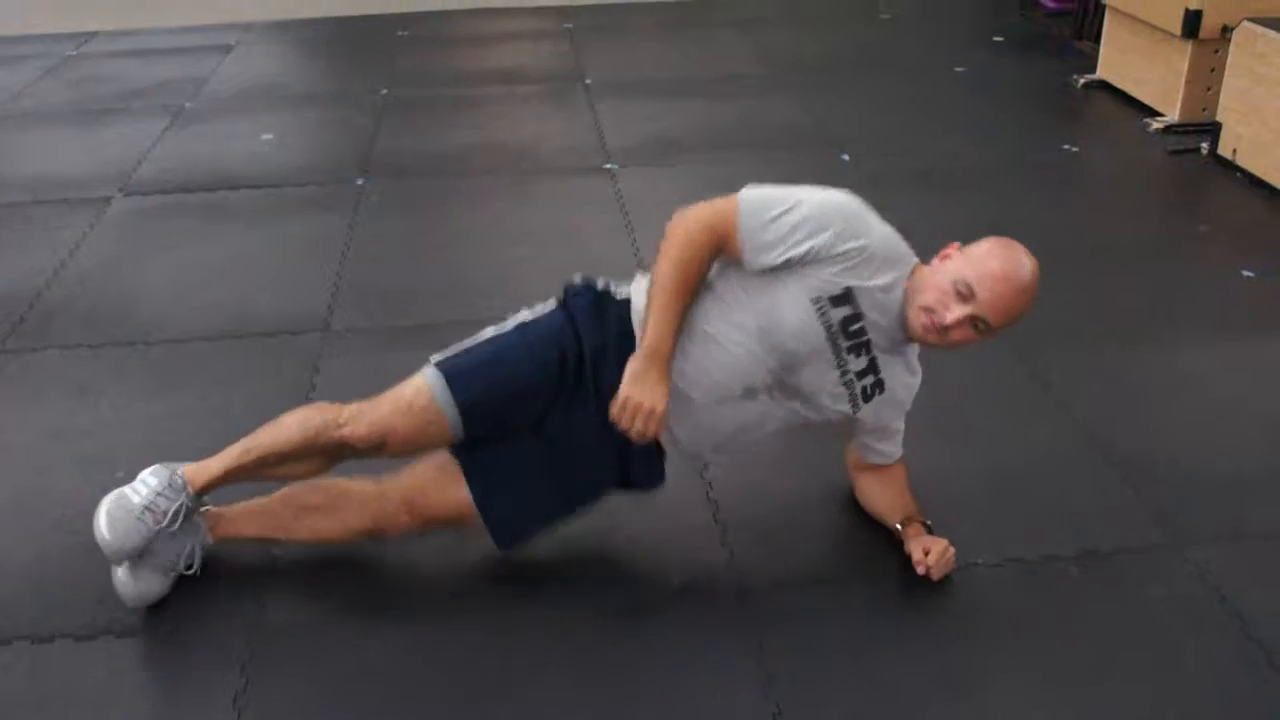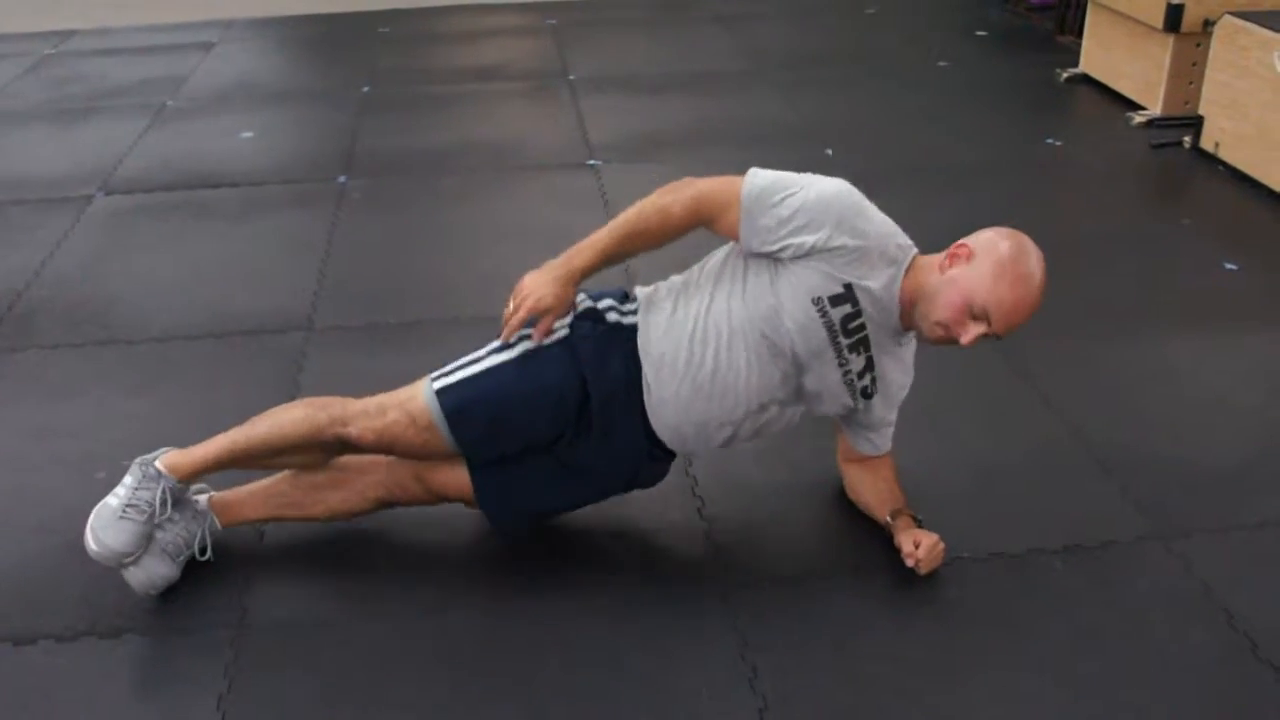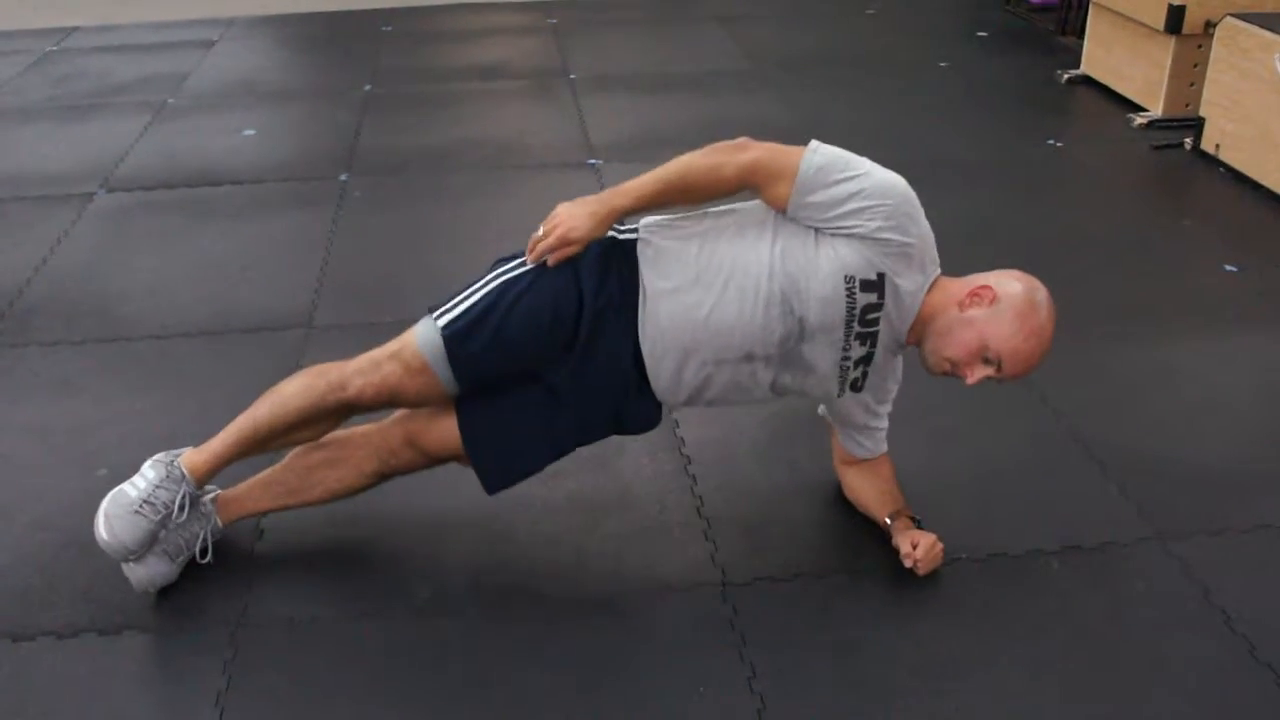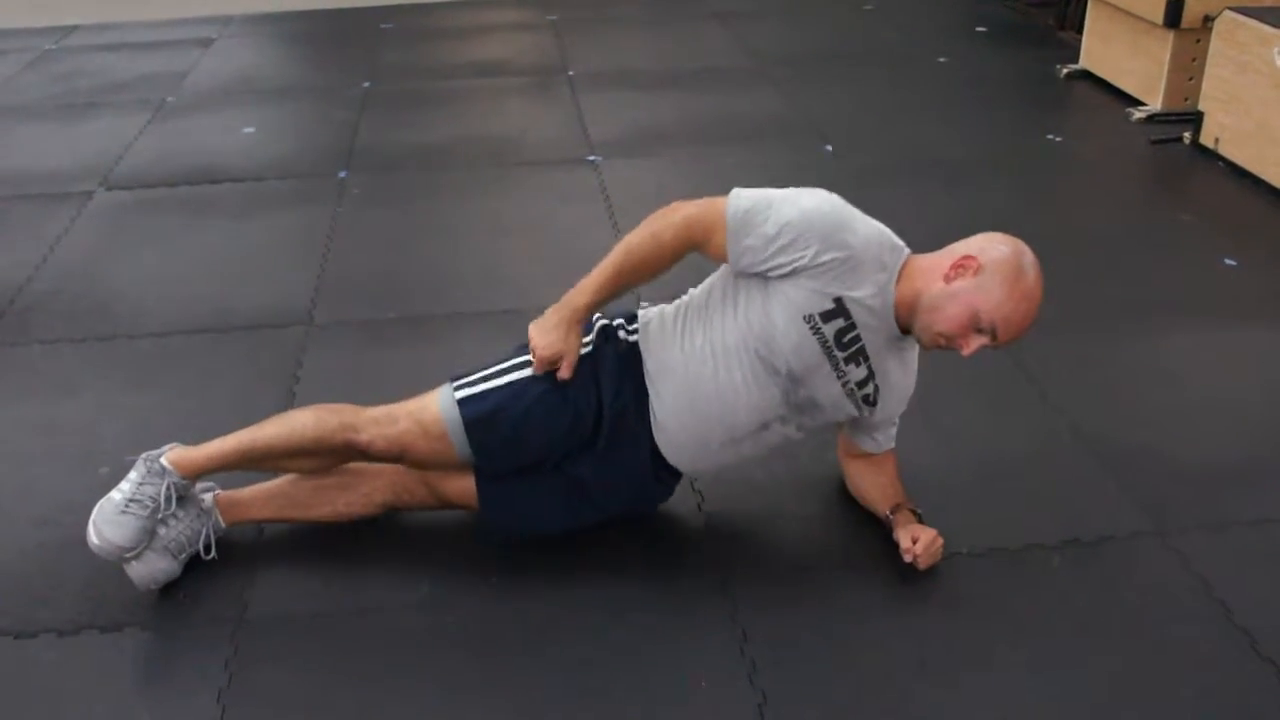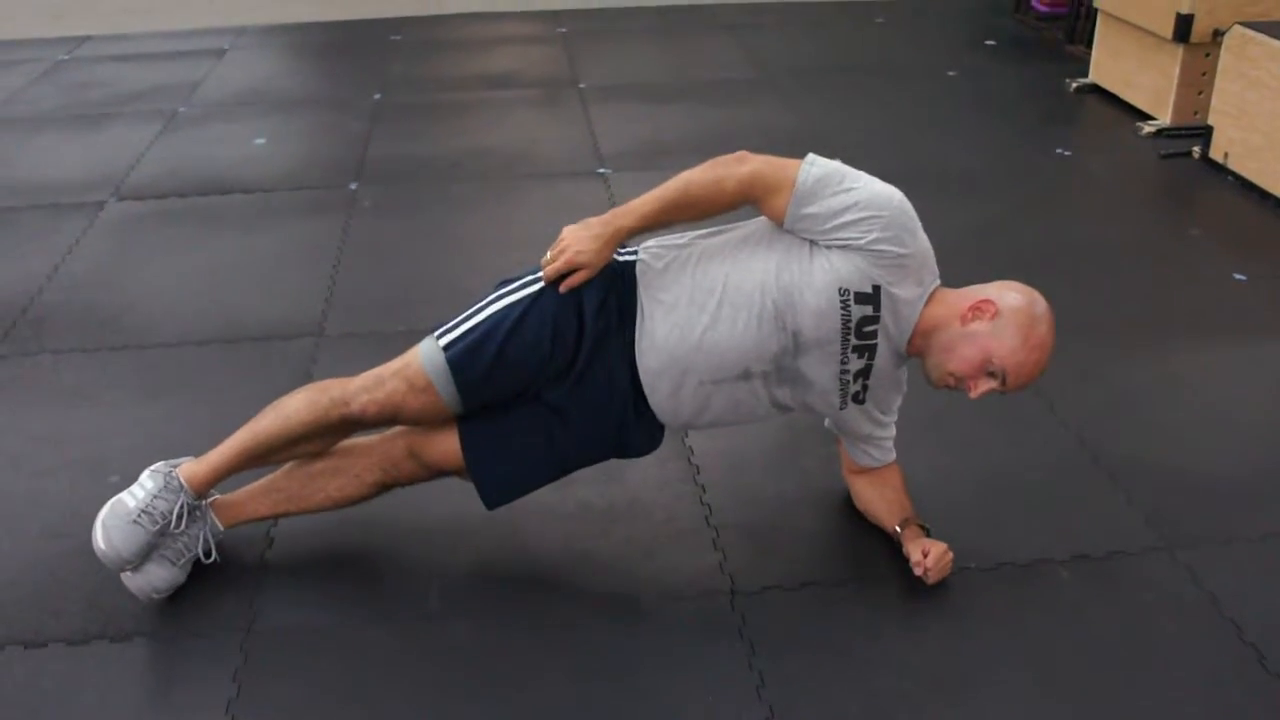
dt=1s
person 1, frame 1
left shoulder: (895, 377)
right shoulder: (850, 231)
left elbow: (874, 466)
right elbow: (697, 225)
left wrist: (915, 530)
right wrist: (651, 362)
left hip: (626, 452)
right hip: (598, 344)
left knee: (403, 503)
right knee: (377, 427)
left ankle: (203, 531)
right ankle: (191, 480)
person 1, frame 2
left shoulder: (890, 371)
right shoulder: (848, 225)
left elbow: (862, 459)
right elbow: (695, 199)
left wrist: (905, 524)
right wrist: (565, 268)
left hip: (631, 446)
right hip: (603, 358)
left knee: (417, 482)
right knee: (377, 428)
left ankle: (205, 519)
right ankle: (175, 471)
person 1, frame 3
left shoulder: (878, 367)
right shoulder: (892, 218)
left elbow: (859, 460)
right elbow: (748, 159)
left wrist: (903, 525)
right wrist: (605, 205)
left hip: (620, 385)
right hip: (603, 286)
left knee: (412, 443)
right knee: (376, 384)
left ankle: (211, 516)
right ankle: (189, 472)
person 1, frame 4
left shoulder: (895, 376)
right shoulder: (834, 236)
left elbow: (864, 456)
right elbow: (684, 221)
left wrist: (906, 521)
right wrist: (569, 309)
left hip: (637, 469)
right hip: (615, 380)
left knee: (416, 488)
right knee: (389, 436)
left ankle: (209, 514)
right ankle: (180, 467)
person 1, frame 5
left shoulder: (879, 381)
right shoulder: (889, 230)
left elbow: (867, 465)
right elbow: (748, 172)
left wrist: (912, 533)
right wrist: (610, 224)
left hip: (623, 408)
right hip: (604, 309)
left knee: (416, 455)
right knee: (379, 400)
left ankle: (209, 522)
right ankle: (188, 482)
